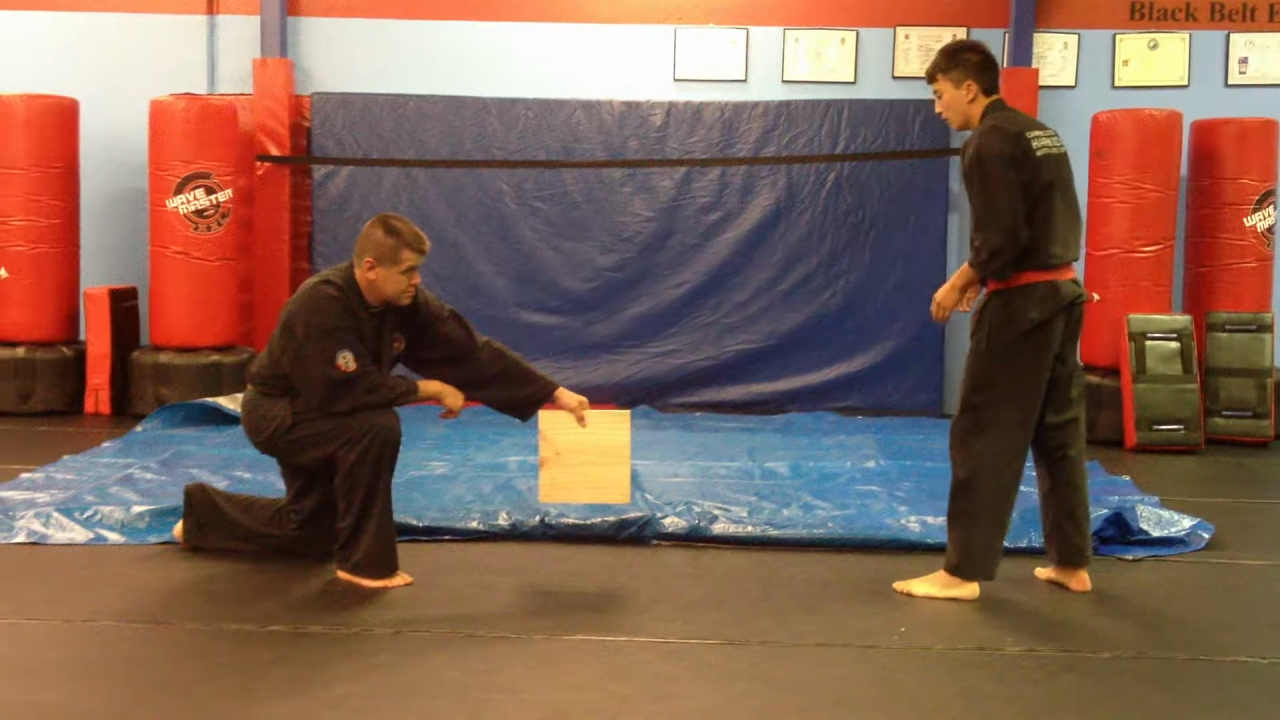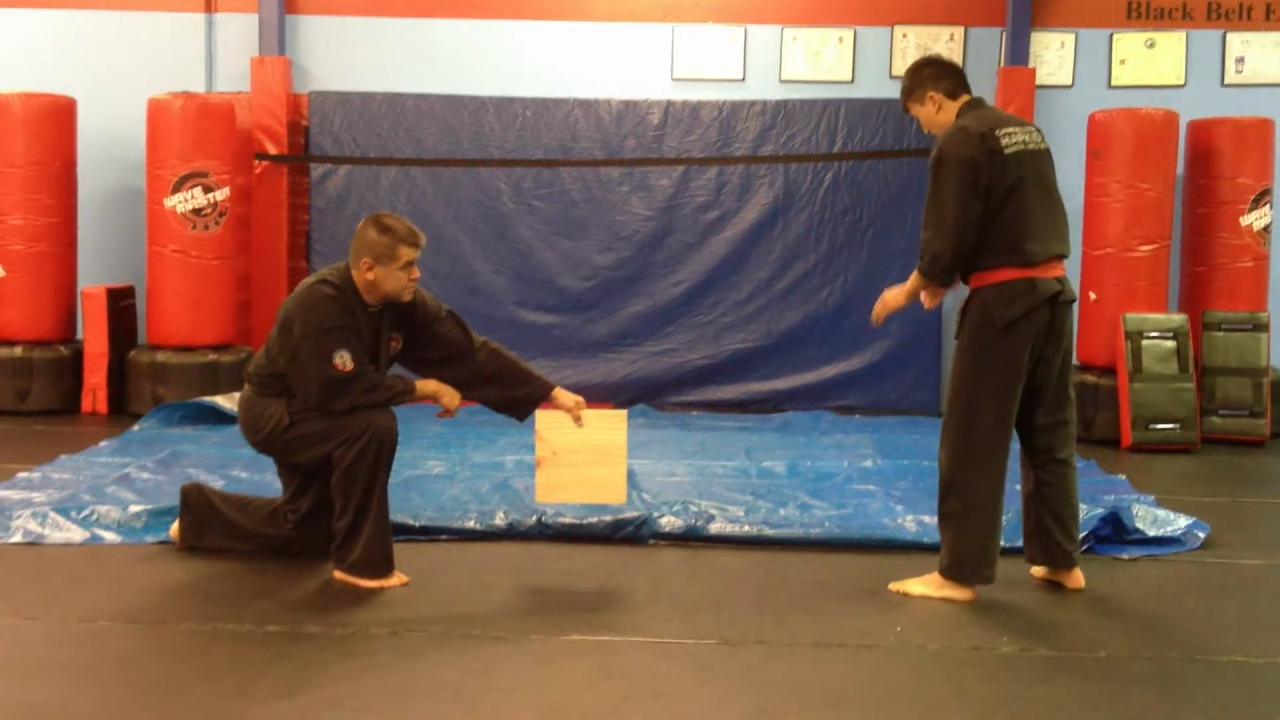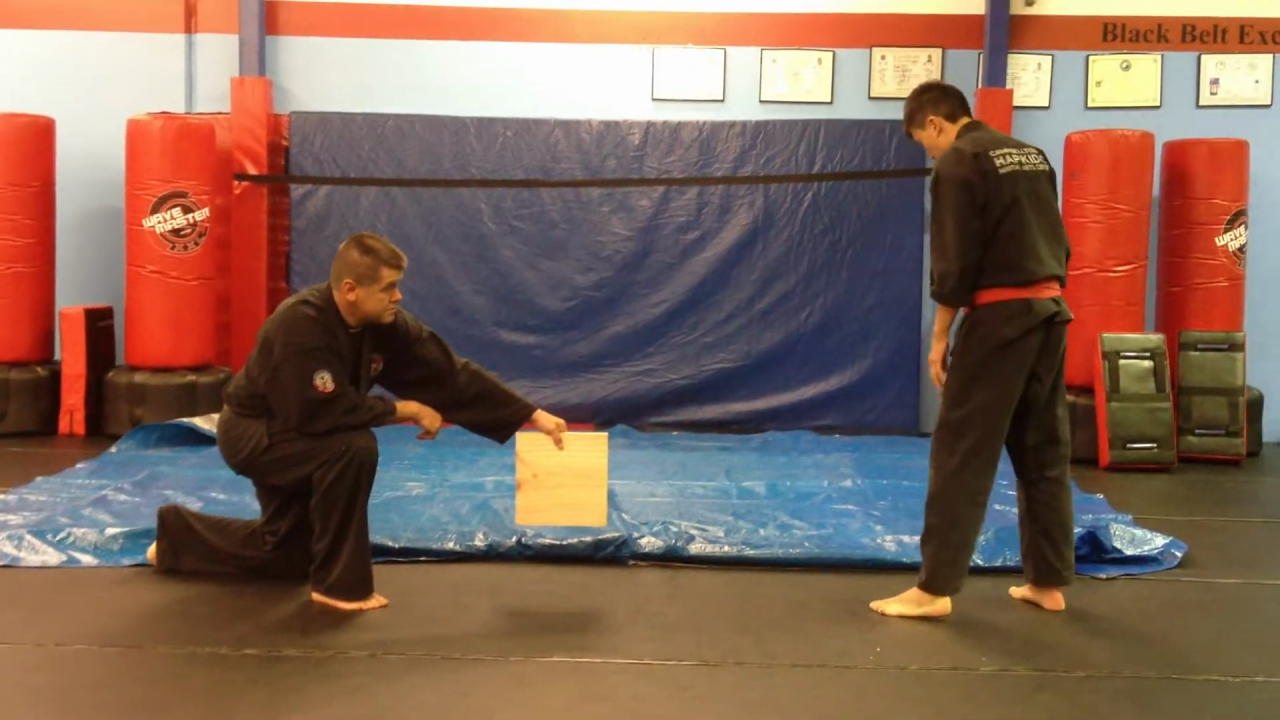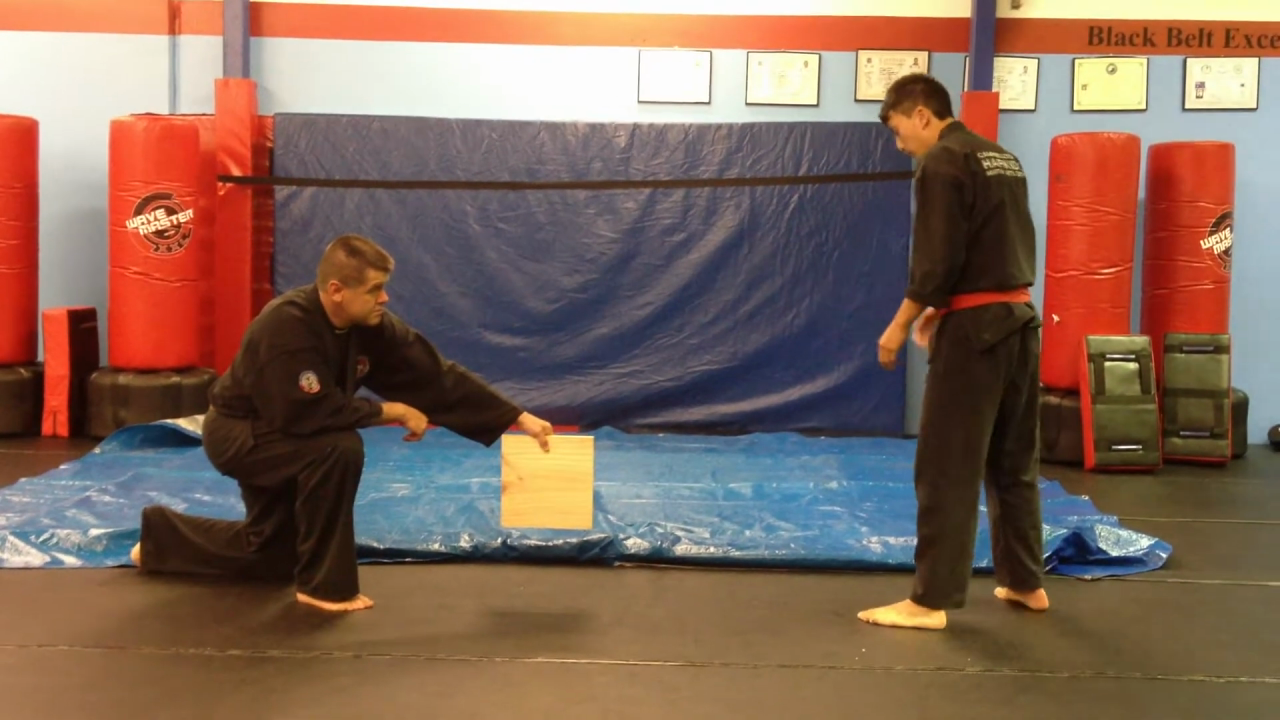
dt=0.4s
person 1, frame 1
left shoulder: (989, 142)
right shoulder: (1039, 133)
left elbow: (1001, 241)
left wrist: (958, 283)
right wrist: (976, 278)
left hip: (1022, 301)
right hip: (1062, 293)
left knee: (983, 435)
right knee: (1059, 433)
left ankle: (964, 571)
right ankle: (1071, 562)
person 1, frame 2
left shoulder: (958, 143)
right shoulder: (1026, 131)
left elbow: (947, 238)
left wrist: (908, 290)
right wrist: (944, 277)
left hip: (1004, 298)
right hip: (1052, 290)
left knee: (972, 438)
right knee: (1050, 432)
left ankle: (960, 573)
right ankle: (1061, 560)
person 1, frame 3
left shoulder: (957, 164)
right shoulder: (1032, 155)
left elbow: (953, 264)
right elbow: (1057, 244)
left wrist: (940, 337)
left hip: (1000, 316)
right hip: (1048, 312)
left knee: (960, 453)
right knee: (1043, 453)
left ankle: (935, 586)
right ankle: (1048, 581)
person 1, frame 4
left shoulder: (942, 164)
right shoulder: (1003, 159)
left elbow: (935, 262)
left wrist: (899, 326)
right wrist: (940, 311)
left hip: (975, 324)
right hip: (1019, 316)
left knee: (946, 463)
right knee: (1013, 458)
left ankle: (931, 598)
right ankle: (1025, 581)
person 2, frame 1
left shoulder: (404, 302)
right shoulder: (321, 304)
left elbow: (471, 352)
right elbow: (350, 389)
left wrist: (553, 392)
right wrist: (429, 389)
left hip: (317, 410)
right hip: (277, 412)
left knee: (313, 532)
right knee: (377, 427)
left ankle: (203, 512)
right ankle: (363, 560)
person 2, frame 2
left shoulder: (403, 301)
right shoulder: (319, 304)
left elbow: (468, 352)
right elbow: (347, 389)
left wrist: (550, 392)
right wrist: (427, 388)
left hip: (315, 410)
right hip: (274, 411)
left knee: (308, 531)
right knee: (373, 426)
left ankle: (199, 511)
right ankle: (359, 560)
person 2, frame 3
left shoulder: (384, 323)
right shoulder: (300, 325)
left elbow: (450, 374)
right elbow: (327, 411)
left wrist: (531, 414)
right wrist: (407, 409)
left hip: (294, 431)
right hip: (253, 433)
left knee: (289, 554)
right knee: (354, 448)
left ankle: (177, 535)
right ankle: (339, 583)
person 2, frame 4
left shoulder: (371, 325)
right shoulder: (286, 326)
left elbow: (436, 375)
right elbow: (311, 412)
left wrist: (517, 417)
right wrist: (392, 411)
left hip: (278, 435)
right hip: (239, 433)
left knee: (273, 555)
right knee: (339, 449)
left ankle: (160, 535)
right ankle: (323, 583)
